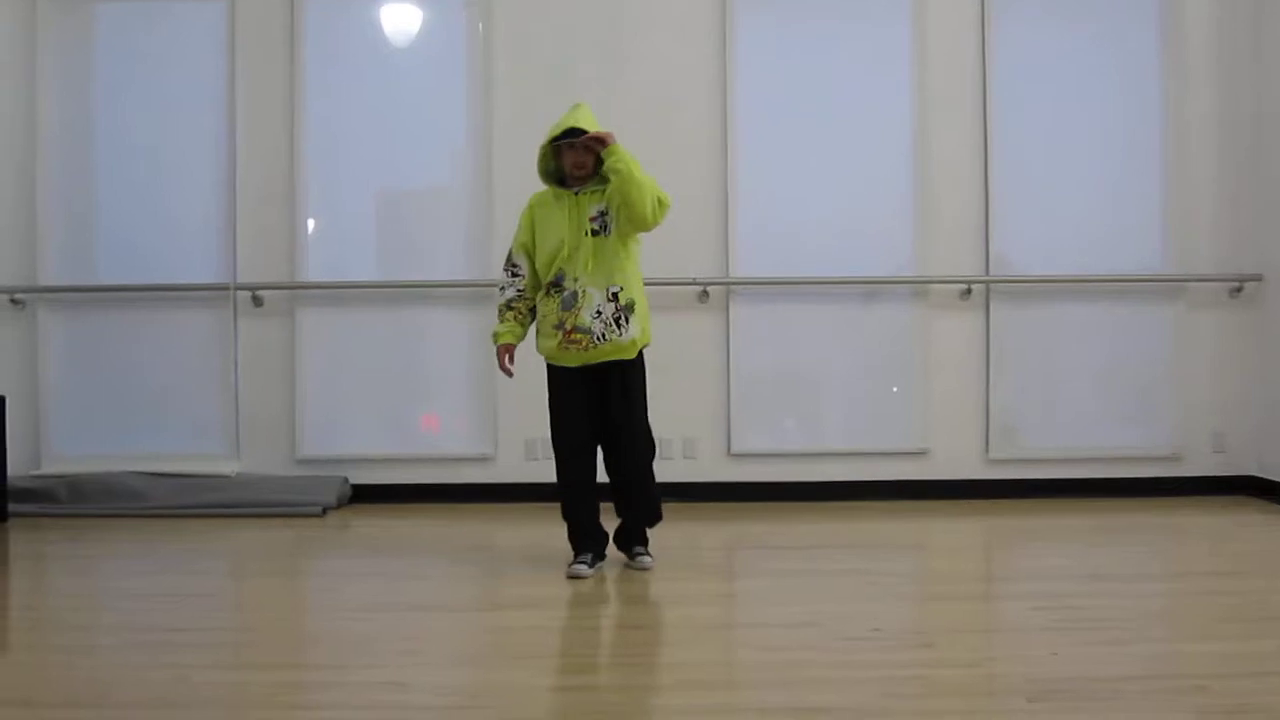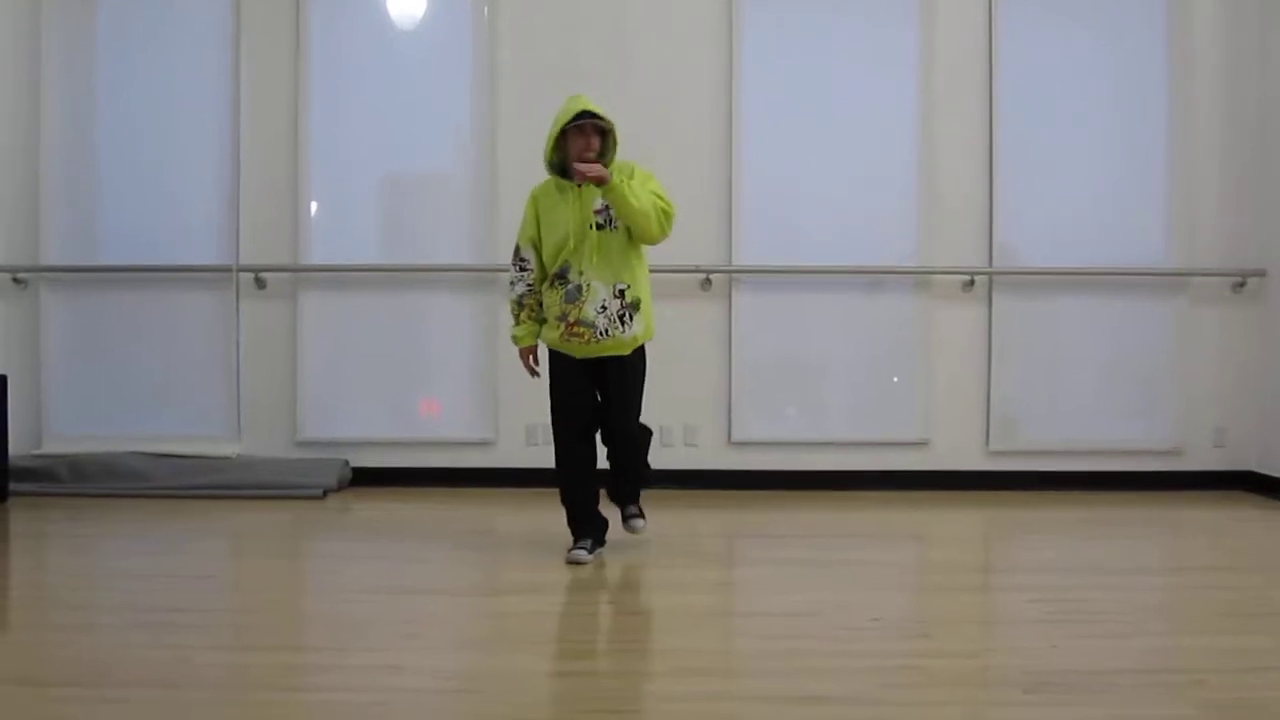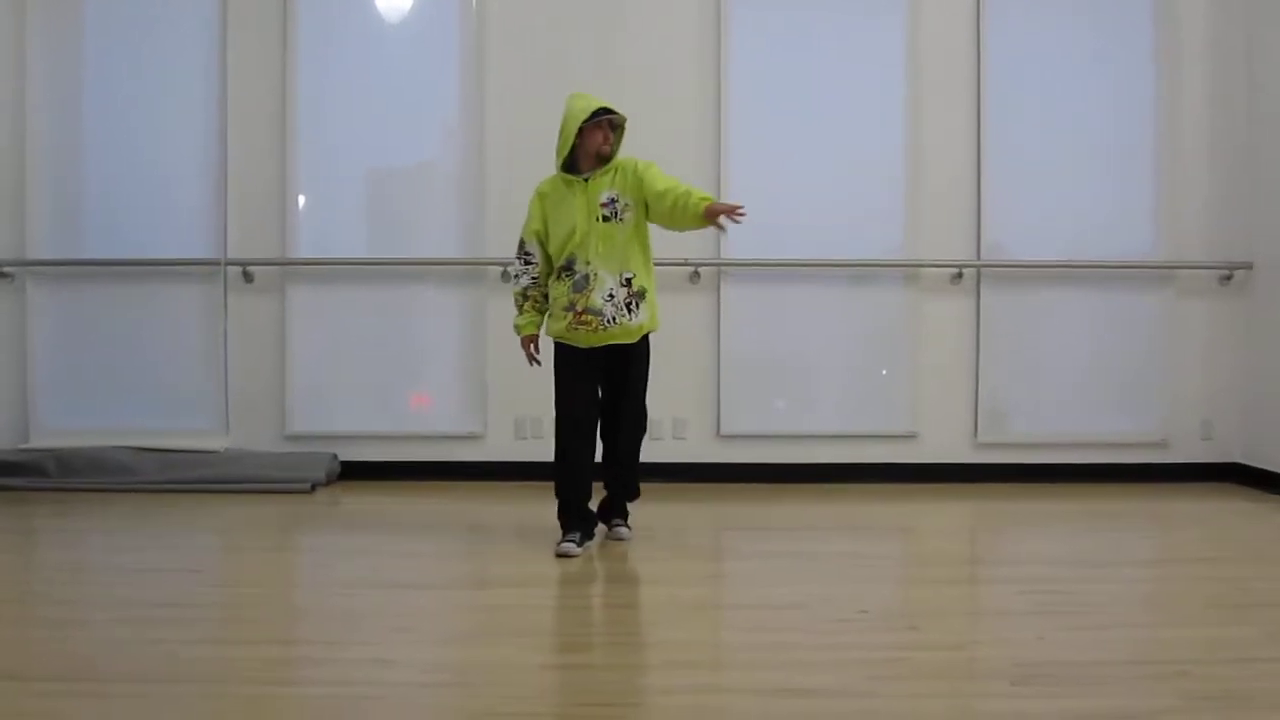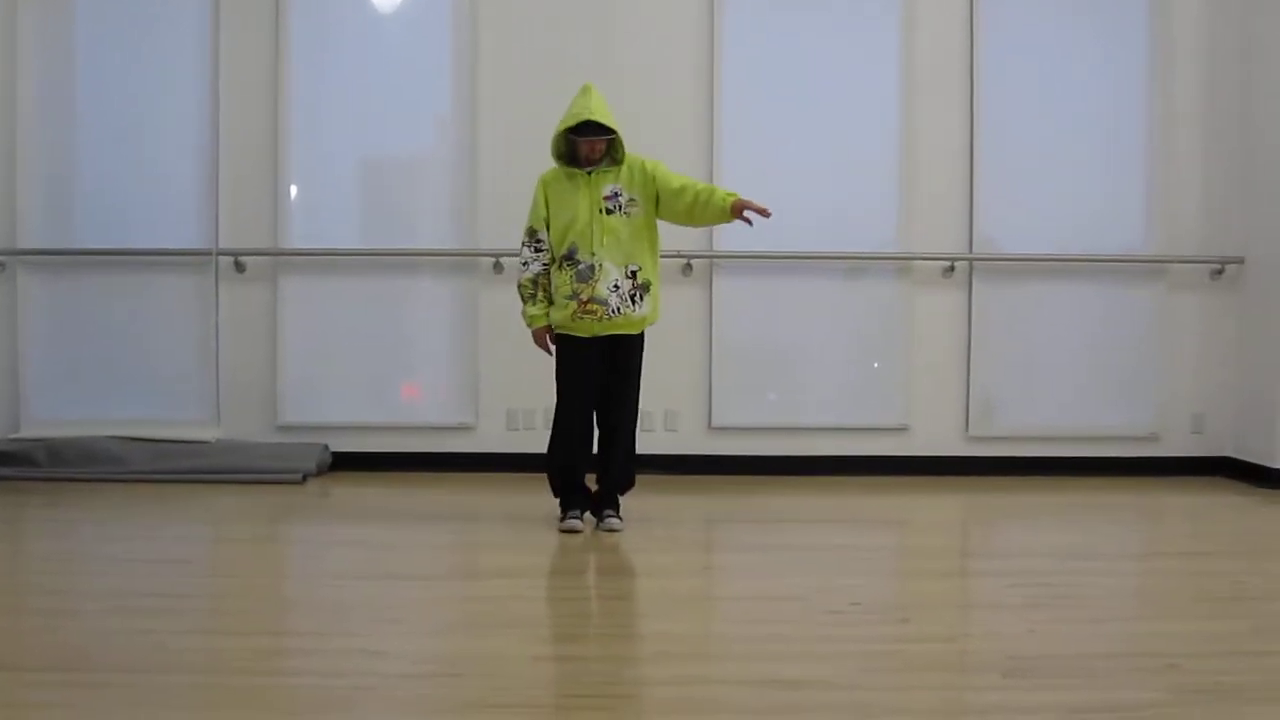
dt=0.5s
person 1, frame 1
left shoulder: (619, 193)
right shoulder: (540, 206)
left elbow: (651, 210)
right elbow: (519, 275)
left wrist: (615, 154)
right wrist: (508, 331)
left hip: (620, 348)
right hip: (564, 353)
left knee: (630, 445)
right knee: (573, 452)
left ankle: (635, 535)
right ankle: (587, 544)
person 1, frame 2
left shoulder: (630, 177)
right shoulder: (543, 196)
left elbow: (657, 225)
right elbow: (527, 269)
left wrist: (612, 183)
right wrist: (526, 332)
left hip: (623, 337)
right hip: (567, 342)
left knee: (624, 428)
right knee: (573, 438)
left ankle: (629, 495)
right ankle: (586, 529)
person 1, frame 3
left shoulder: (633, 175)
right shoulder: (549, 193)
left elbow: (671, 198)
right elbow: (530, 262)
left wrist: (705, 207)
right wrist: (527, 323)
left hip: (628, 329)
right hip: (573, 333)
left knee: (625, 425)
right knee: (574, 429)
left ankle: (616, 508)
right ankle: (575, 522)
person 1, frame 4
left shoulder: (640, 173)
right shoulder: (552, 183)
left elbow: (686, 195)
right elbow: (535, 253)
left wrist: (728, 203)
right wrist: (537, 315)
left hip: (627, 321)
right hip: (573, 323)
left knee: (619, 415)
right knee: (573, 412)
left ankle: (608, 498)
right ankle: (572, 499)
